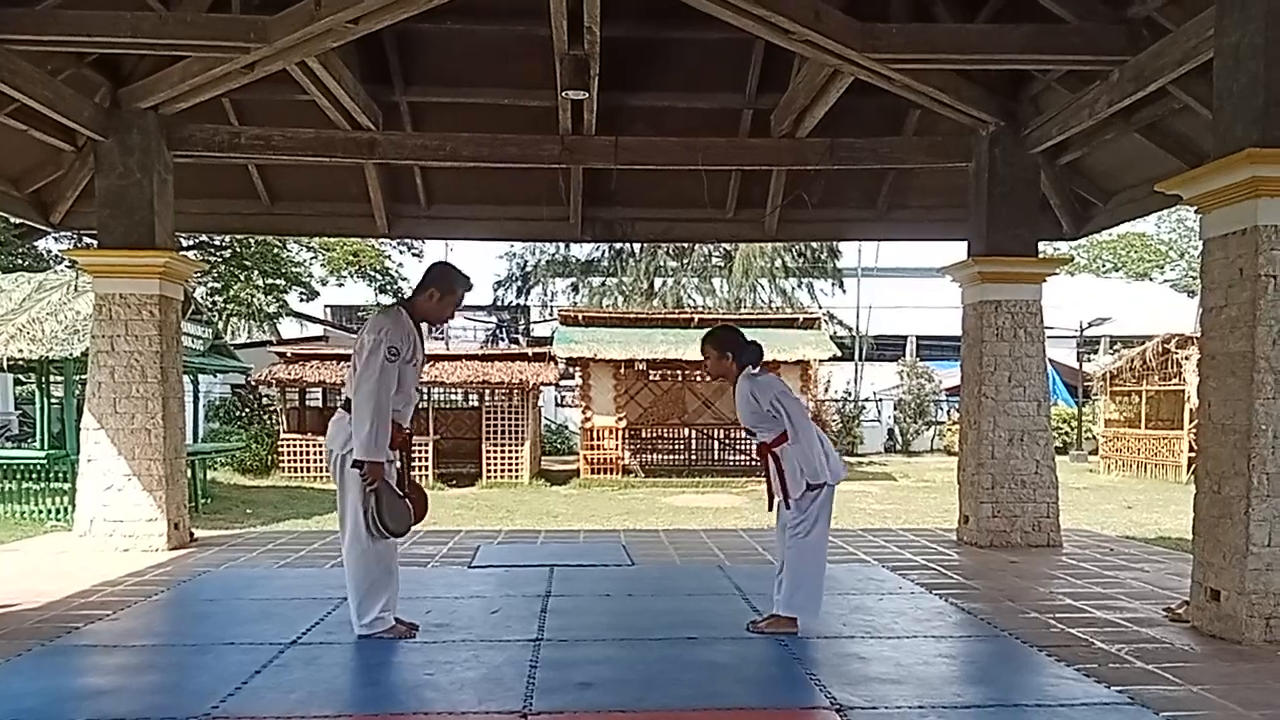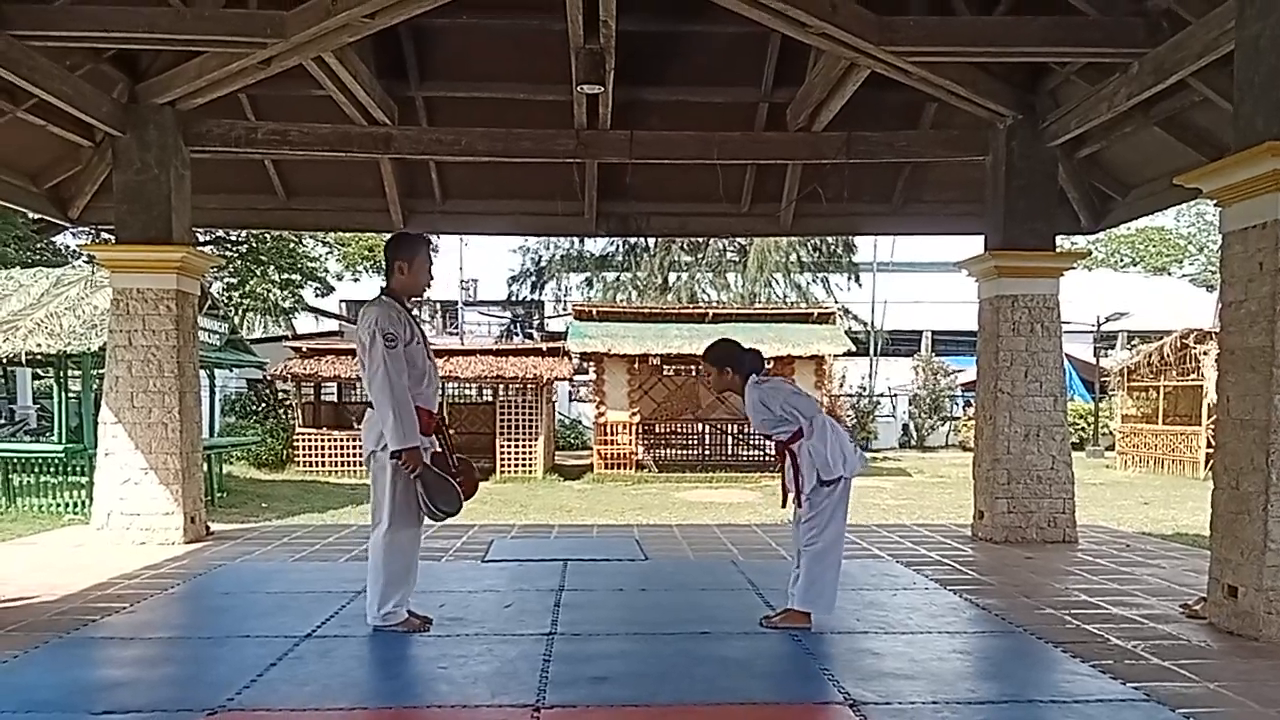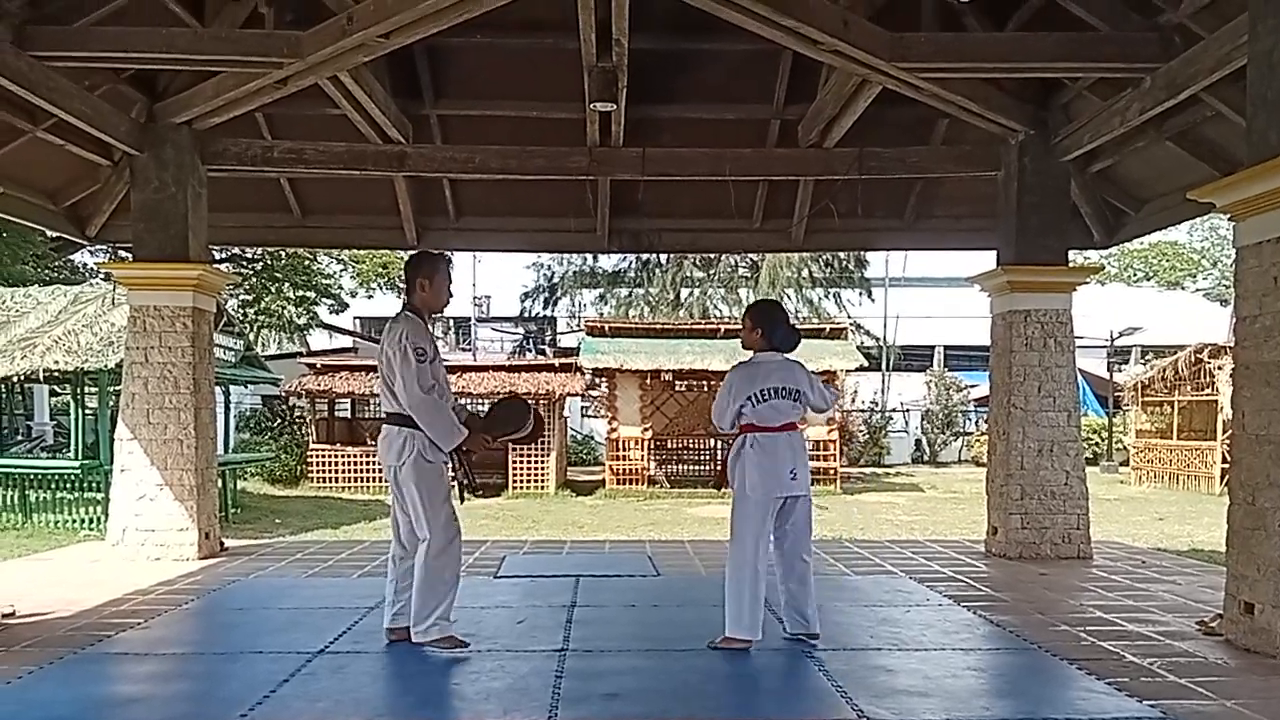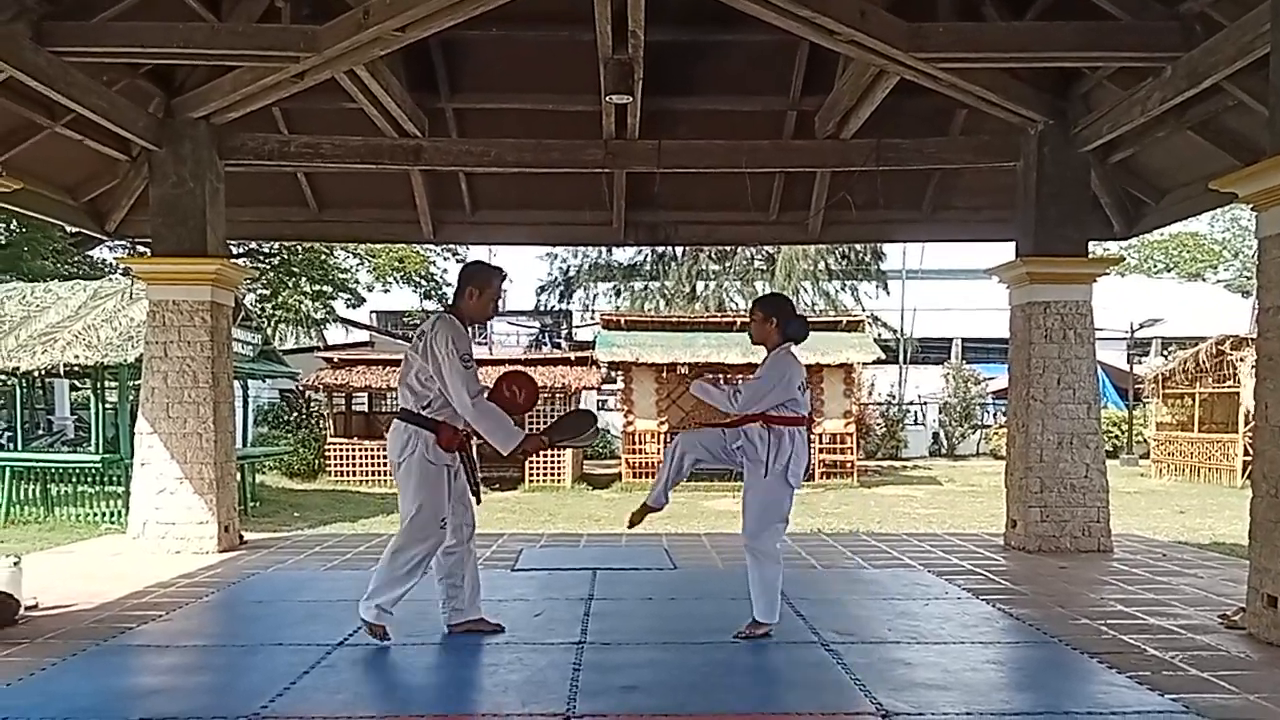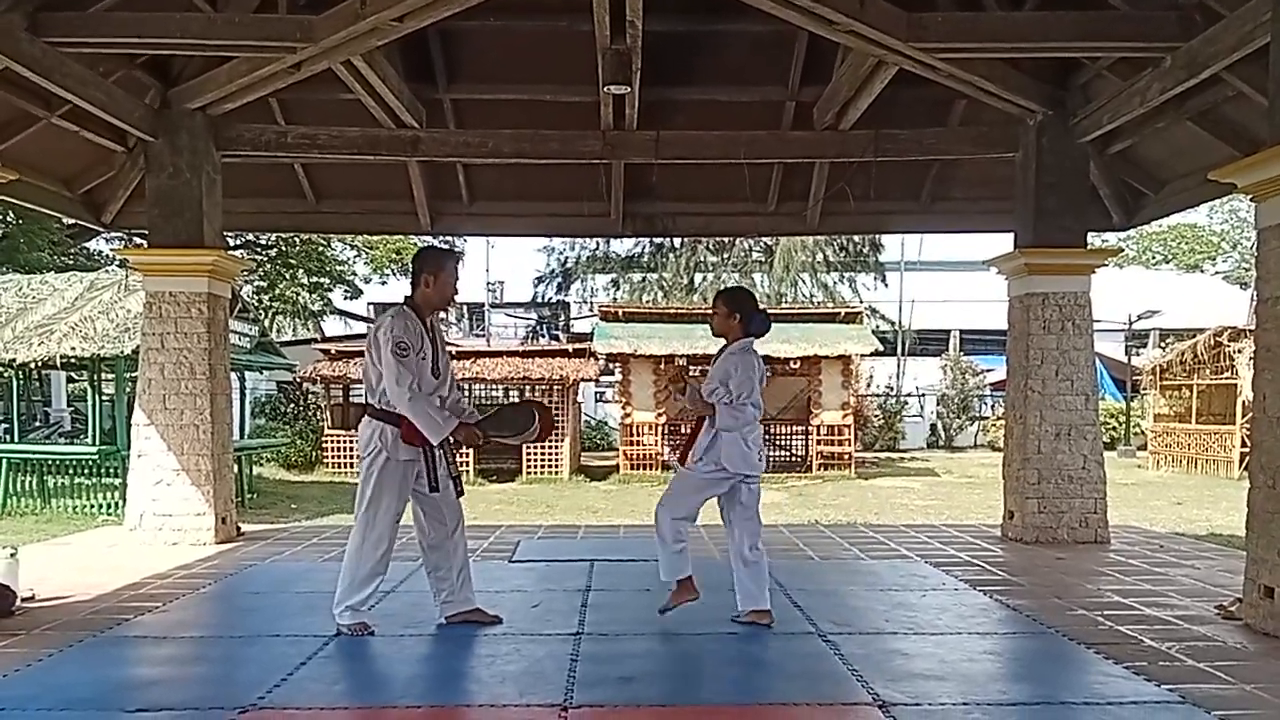
dt=1s
person 1, frame 1
left shoulder: (405, 327)
right shoulder: (391, 328)
right elbow: (372, 396)
left wrist: (383, 453)
right wrist: (372, 457)
left hip: (375, 442)
right hip: (359, 439)
right knee: (365, 531)
left ankle: (380, 612)
right ankle: (371, 620)
person 1, frame 2
left shoulder: (400, 315)
right shoulder: (382, 317)
right elbow: (389, 387)
right wrist: (407, 444)
left hip: (408, 432)
right hip: (395, 435)
left knee: (406, 523)
right knee: (394, 523)
left ankle: (394, 606)
right ankle: (386, 612)
person 1, frame 3
left shoulder: (413, 330)
right shoulder: (408, 331)
right elbow: (419, 397)
left wrist: (463, 418)
right wrist: (461, 436)
left hip: (415, 444)
right hip: (413, 444)
left knee: (411, 537)
right knee: (441, 535)
left ankle: (400, 622)
right ankle: (431, 626)
person 1, frame 4
left shoulder: (448, 329)
right shoulder: (446, 333)
right elbow: (469, 401)
left wrist: (505, 418)
right wrist: (518, 439)
left hip: (441, 445)
right hip: (420, 441)
left knee: (458, 527)
right knee: (425, 530)
left ankle: (462, 612)
right ankle: (376, 607)
person 1, frame 5
left shoulder: (431, 328)
right shoulder: (395, 326)
left elbow: (445, 390)
right elbow: (402, 392)
left wrist: (468, 422)
right wrist: (452, 429)
left hip: (426, 443)
right hip: (390, 439)
left knee: (445, 522)
right knee: (376, 528)
left ankle: (457, 603)
right ankle: (349, 611)
person 2, frame 1
left shoulder: (757, 386)
right shoulder: (746, 386)
left elbow: (798, 423)
left wrist: (810, 474)
left hip: (807, 468)
right hip: (792, 469)
left knee: (801, 538)
right knee: (790, 538)
left ankle: (790, 615)
right ankle: (784, 609)
person 2, frame 2
left shoulder: (760, 394)
right shoulder: (756, 391)
left elbow: (810, 415)
right elbow: (805, 408)
left wrist: (823, 470)
left hip: (822, 462)
right hip: (811, 461)
left knee: (817, 536)
right knee: (807, 535)
left ankle: (803, 611)
right ankle: (799, 605)
person 2, frame 3
left shoulder: (741, 375)
right shoulder: (797, 371)
left elbow: (723, 420)
right elbow: (825, 402)
left wrist: (744, 413)
left hip: (757, 466)
right hip: (793, 464)
left knee: (747, 551)
right knee: (795, 549)
left ankle: (741, 632)
right ankle: (804, 625)
person 2, frame 4
left shoulder: (784, 365)
right shoulder: (777, 363)
left elbow: (740, 402)
left wrist: (701, 387)
right wrist: (705, 389)
left hip: (778, 453)
right hip: (755, 444)
left knee: (762, 538)
right knee: (685, 443)
left ankle: (764, 617)
right ankle: (654, 502)
person 2, frame 5
left shoulder: (741, 358)
right shoulder: (730, 356)
left elbow: (748, 412)
right elbow: (717, 401)
left wrist: (709, 410)
right wrist: (690, 394)
left hip: (726, 450)
right hip: (737, 452)
left knee: (671, 511)
right knee: (743, 532)
left ankle: (684, 582)
right ankle: (757, 607)
